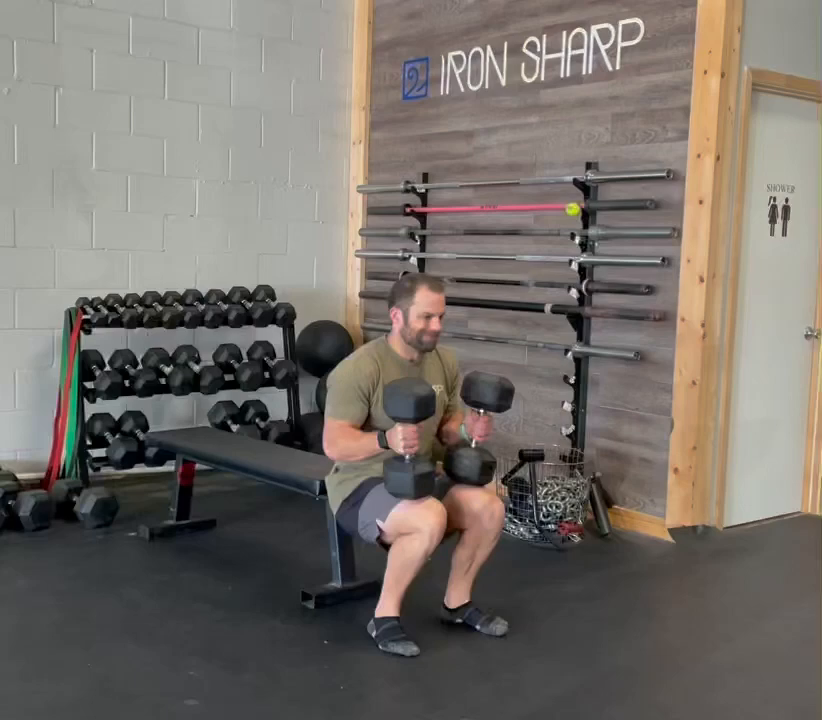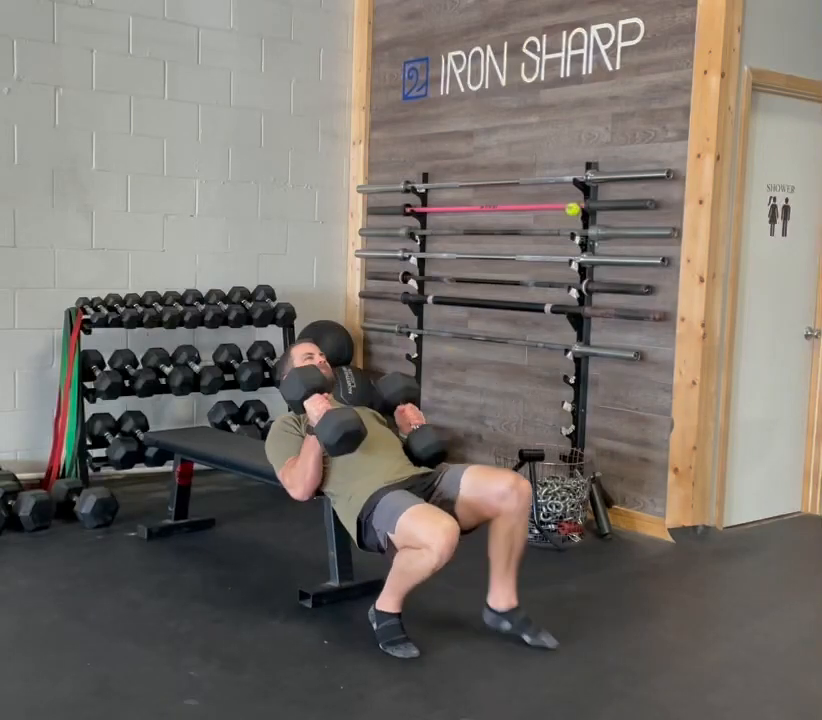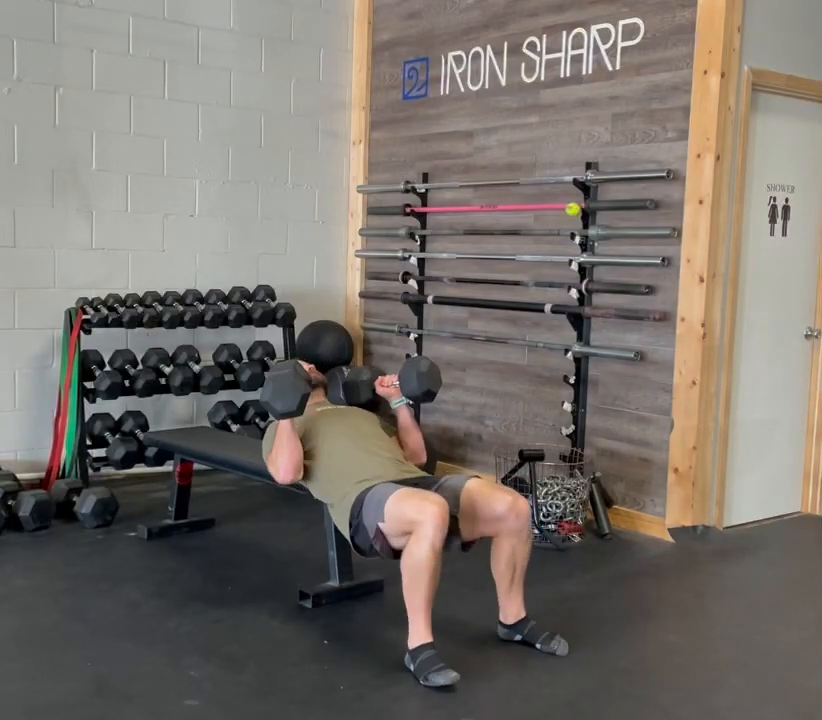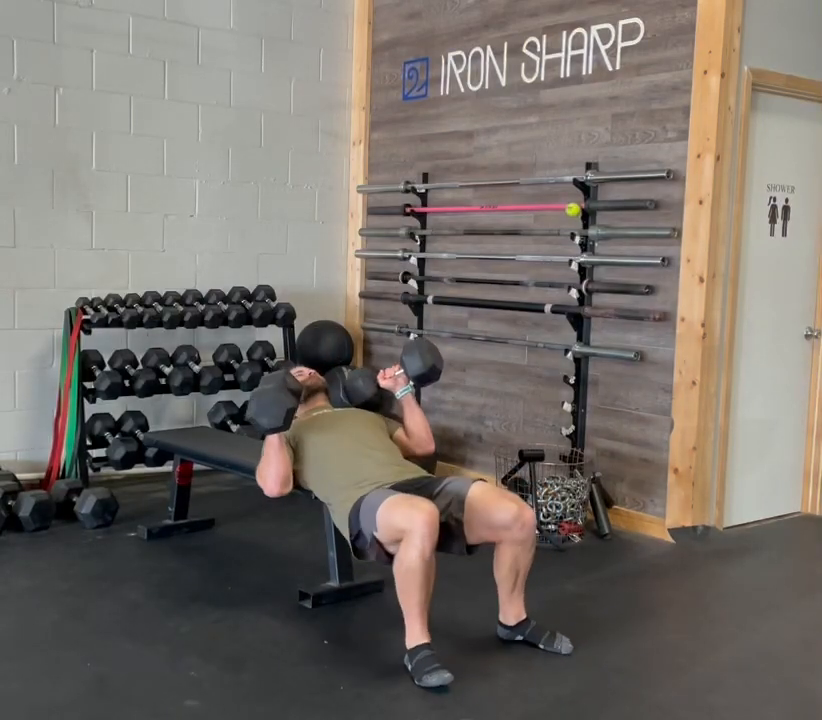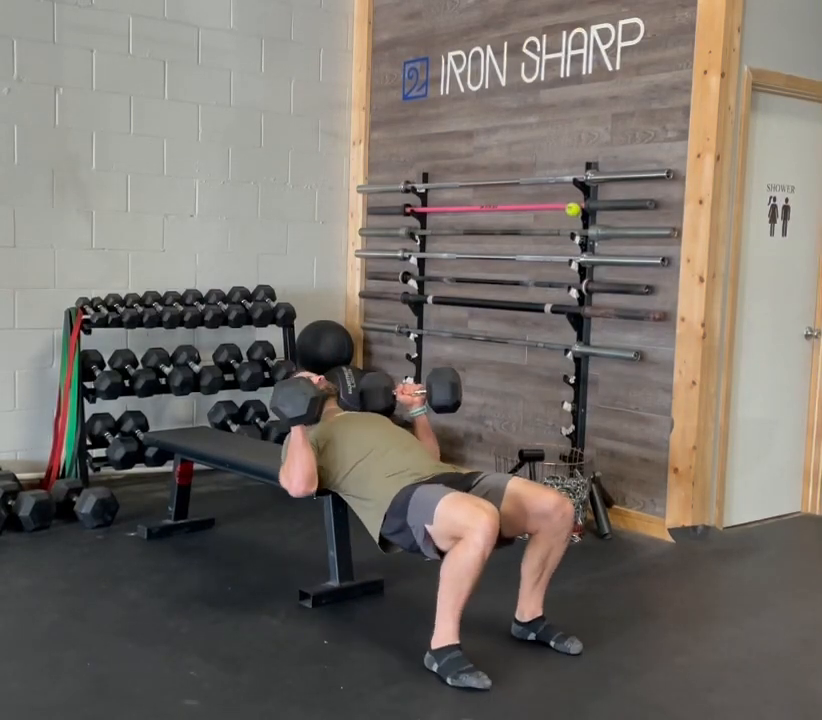
dt=1s
person 1, frame 1
left shoulder: (445, 363)
right shoulder: (361, 369)
left elbow: (445, 428)
right elbow: (334, 444)
left wrist: (467, 429)
right wrist: (385, 440)
right hip: (361, 490)
left knee: (489, 509)
right knee: (429, 520)
left ankle: (457, 602)
right ankle: (386, 616)
person 1, frame 2
left shoulder: (363, 411)
right shoulder: (287, 426)
right elbow: (301, 489)
left wrist: (410, 431)
right wrist: (316, 428)
left hip: (420, 480)
right hip: (373, 501)
left knee: (513, 489)
right knee: (440, 537)
left ankle: (503, 605)
right ankle: (386, 609)
person 1, frame 3
left shoulder: (363, 415)
right shoulder: (285, 428)
left elbow: (416, 458)
right elbow: (287, 474)
left wrist: (399, 402)
left hip: (415, 486)
right hip: (367, 501)
left knee: (512, 510)
right knee: (432, 516)
left ankle: (513, 619)
right ankle: (419, 644)
person 1, frame 4
left shoulder: (367, 416)
right shoulder: (287, 434)
left elbow: (423, 446)
right elbow: (275, 487)
left wrist: (402, 391)
left hip: (422, 484)
right hip: (368, 502)
left knee: (517, 517)
right knee: (421, 519)
left ankle: (513, 620)
right ankle: (418, 645)
person 1, frame 5
left shoulder: (373, 417)
right shoulder: (305, 436)
right elbow: (301, 486)
left wrist: (417, 409)
right wrist: (297, 420)
left hip: (448, 480)
right hip: (401, 498)
left knee: (557, 509)
right knee: (482, 522)
left ankle: (529, 617)
right ankle: (443, 646)
